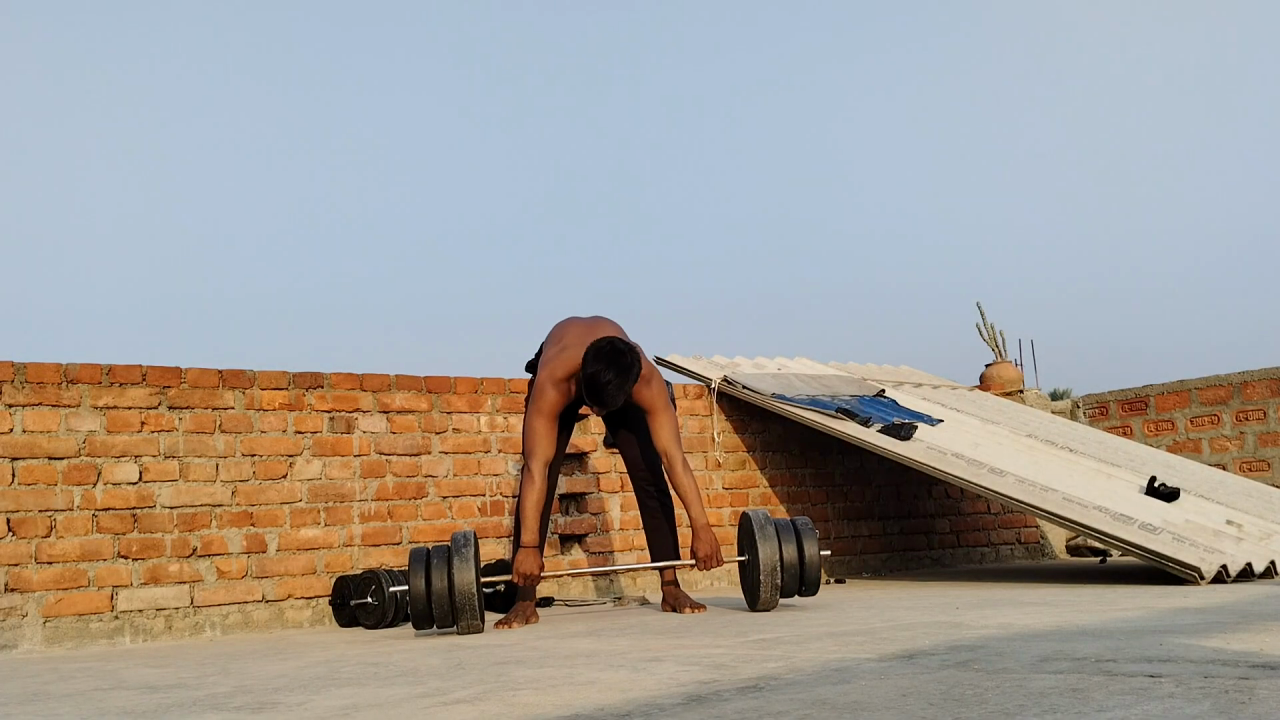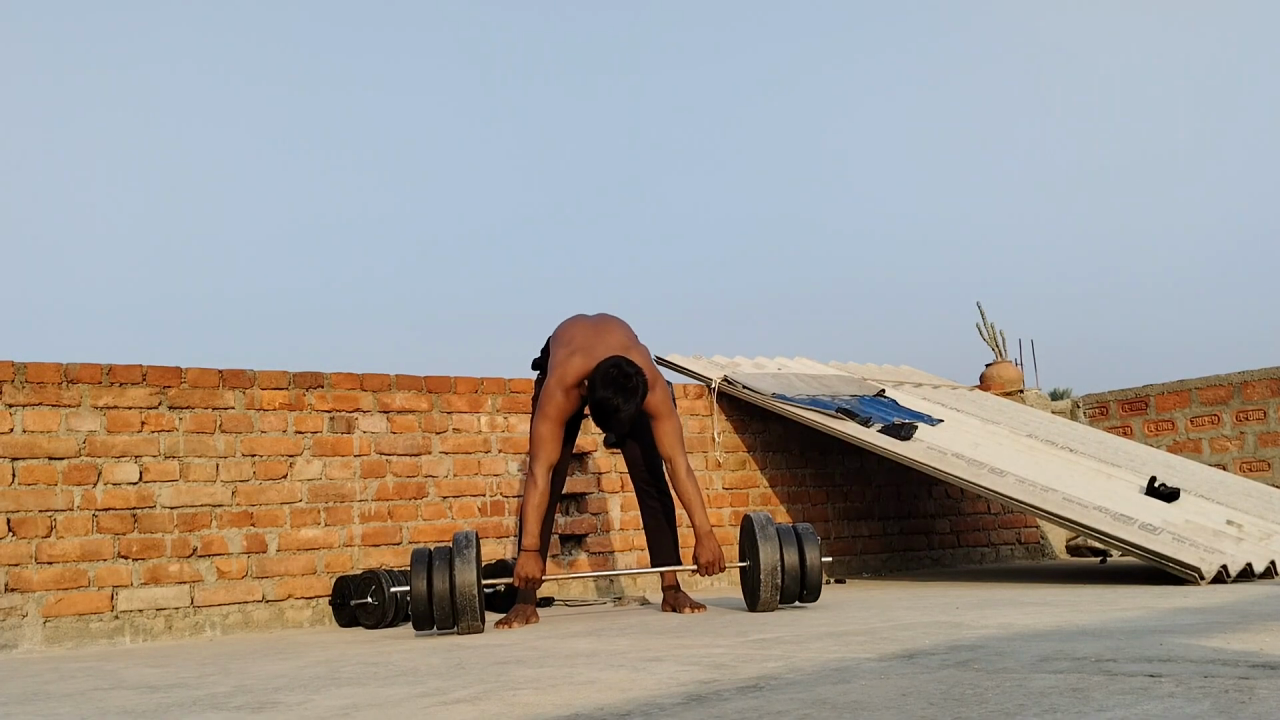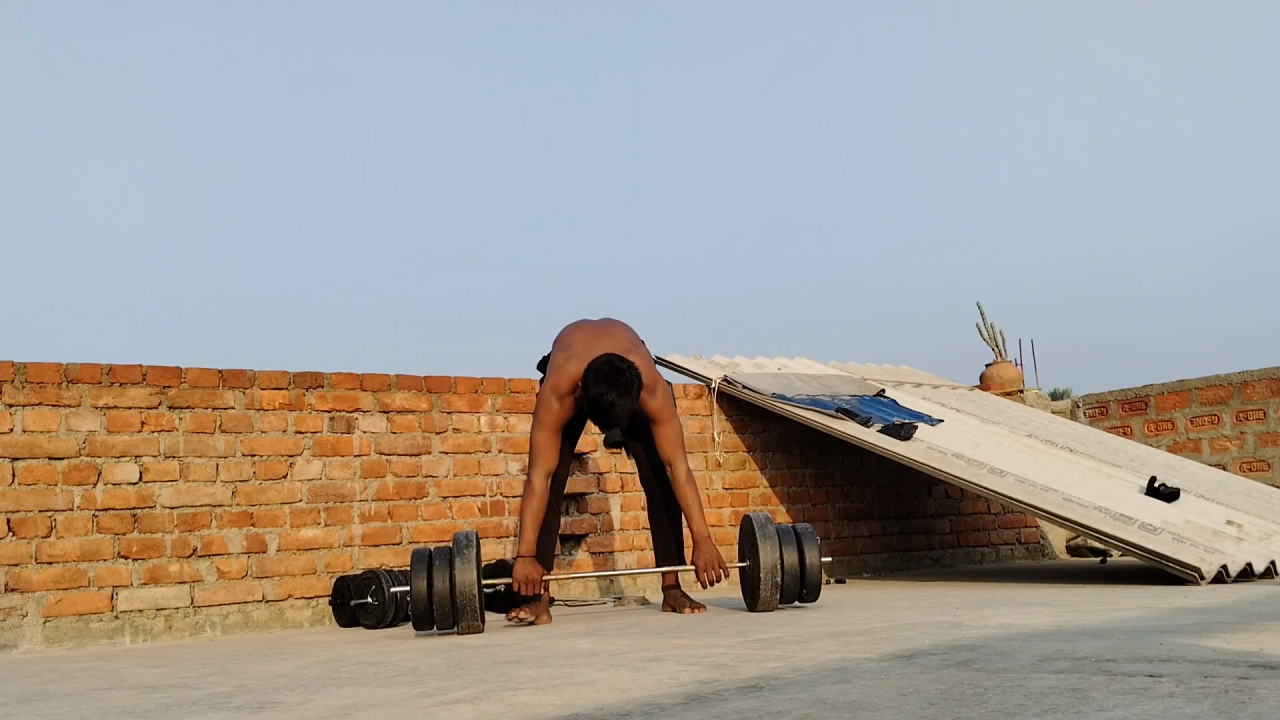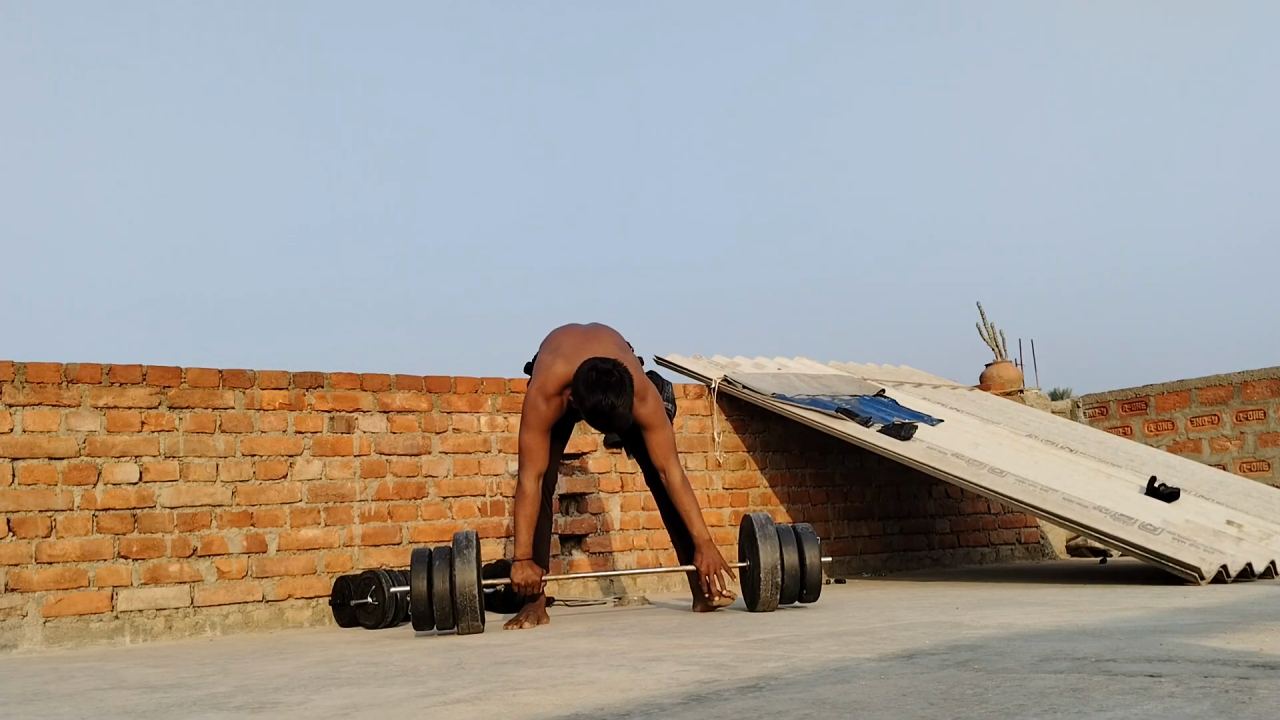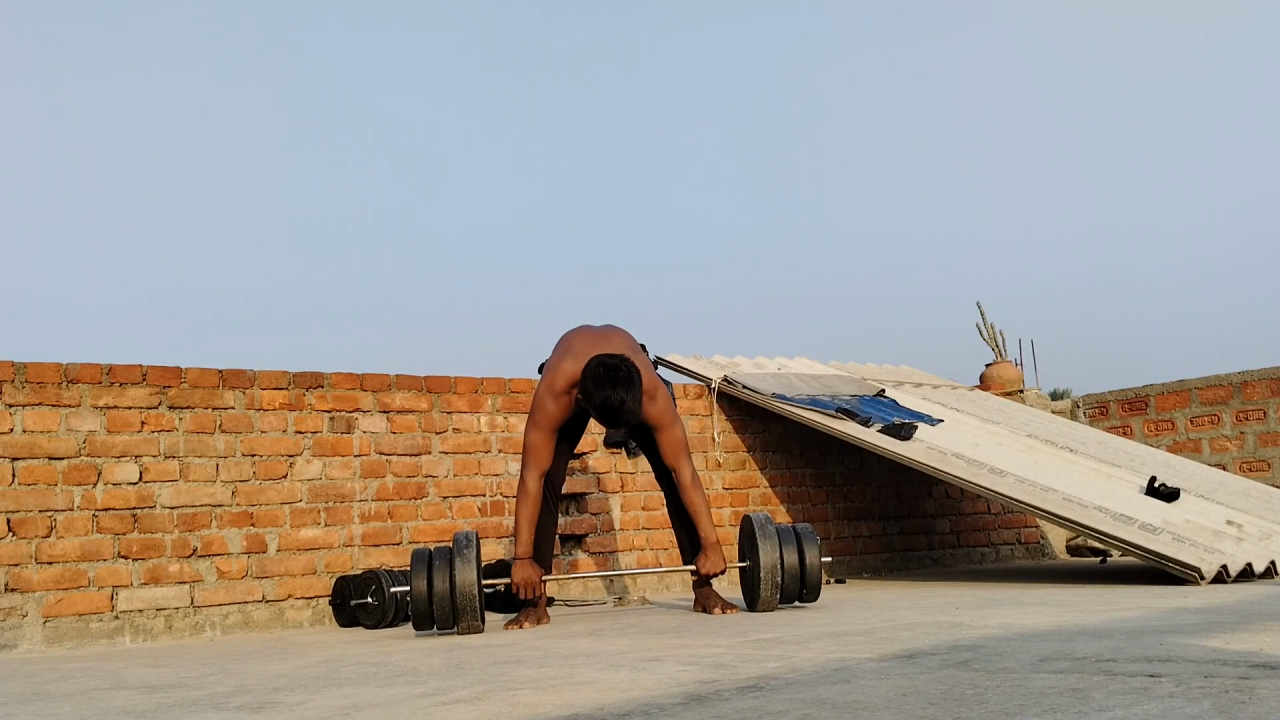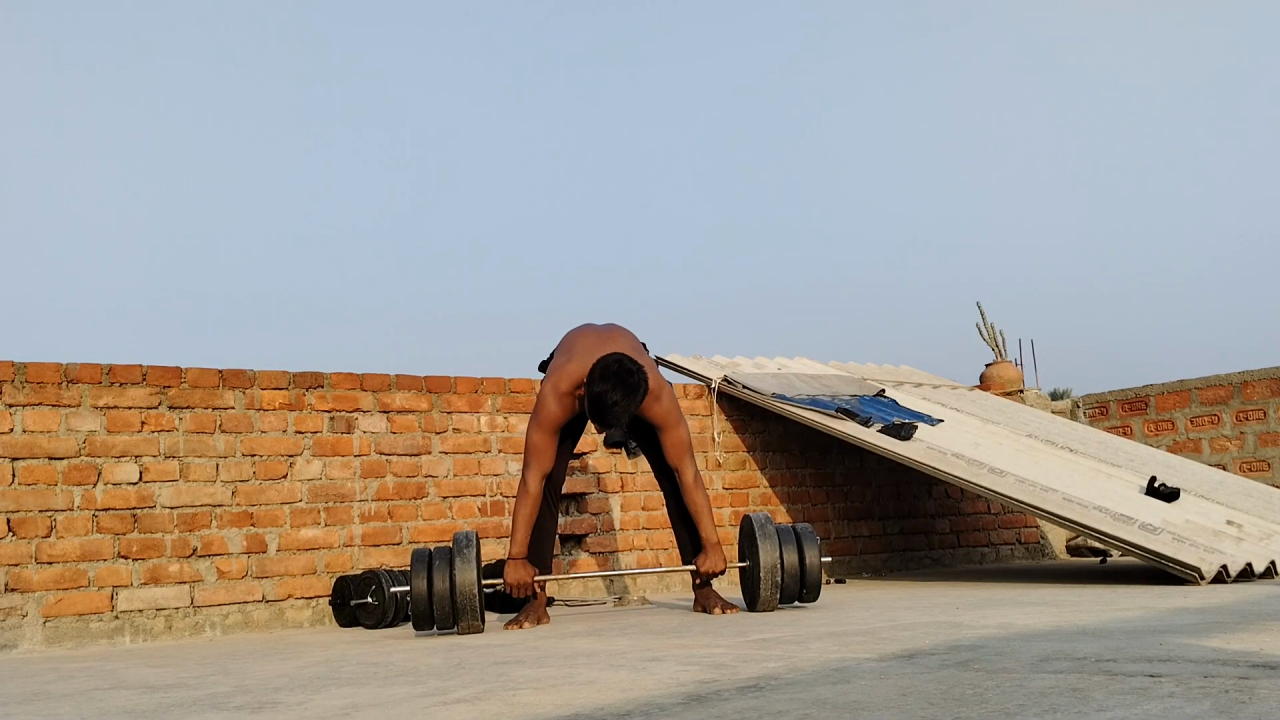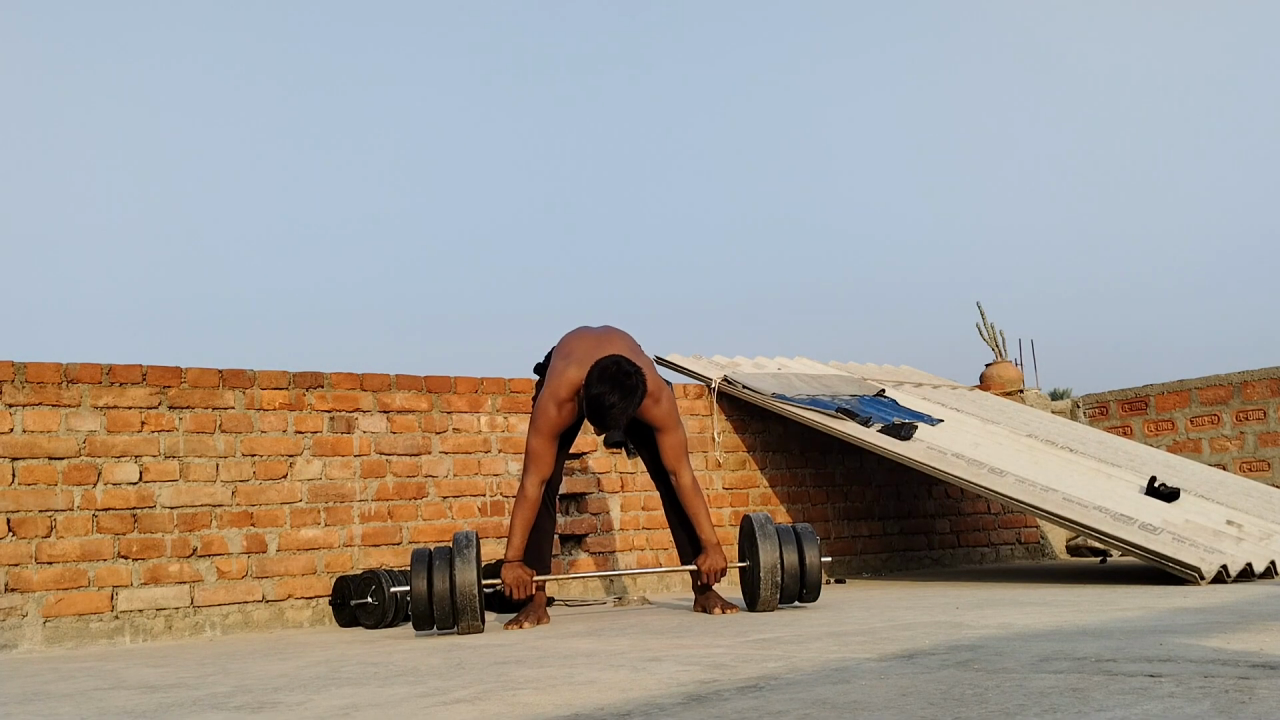
dt=0.3s
person 1, frame 1
left shoulder: (647, 381)
right shoulder: (553, 382)
left elbow: (673, 458)
right elbow: (536, 468)
left wrist: (701, 529)
right wrist: (528, 546)
left hip: (620, 376)
right hip: (560, 371)
left knee: (648, 472)
right knee: (544, 474)
left ankle: (671, 588)
right ankle: (525, 600)
person 1, frame 2
left shoulder: (652, 385)
right shoulder: (561, 386)
left elbow: (678, 463)
right elbow: (540, 472)
left wrist: (704, 534)
right wrist: (529, 550)
left hip: (622, 363)
left knee: (650, 473)
right knee: (552, 476)
left ankle: (671, 588)
right ankle: (526, 600)
person 1, frame 3
left shoulder: (652, 387)
right shoulder: (558, 393)
left elbow: (677, 466)
right elbow: (539, 477)
left wrist: (703, 540)
right wrist: (525, 555)
left hip: (627, 376)
right hip: (571, 375)
left knee: (658, 475)
right knee: (551, 478)
left ankle: (671, 586)
right ankle: (538, 596)
person 1, frame 4
left shoulder: (642, 392)
right shoulder: (545, 393)
left elbow: (670, 471)
right elbow: (529, 479)
left wrist: (704, 544)
right wrist: (522, 558)
left hip: (616, 372)
right hip: (559, 379)
left knee: (656, 472)
right knee: (543, 480)
left ankle: (700, 584)
right ankle: (535, 601)
person 1, frame 5
left shoulder: (653, 392)
right shoulder: (555, 392)
left elbow: (683, 471)
right elbow: (531, 478)
left wrist: (711, 546)
right wrist: (523, 558)
left hip: (631, 379)
right hip: (571, 383)
left knee: (671, 475)
right knee: (547, 480)
left ankle: (703, 588)
right ankle: (536, 599)
person 1, frame 6
left shoulder: (657, 393)
right shoulder: (558, 393)
left elbow: (686, 471)
right elbow: (533, 478)
left wrist: (712, 545)
right wrist: (517, 558)
left hip: (631, 376)
right hip: (573, 375)
left knee: (672, 476)
right knee: (548, 480)
left ankle: (702, 588)
right ankle: (536, 599)
person 1, frame 7
left shoulder: (655, 394)
right shoulder: (558, 397)
left elbow: (681, 474)
right elbow: (533, 482)
left wrist: (711, 546)
right wrist: (513, 560)
left hip: (629, 378)
right hip: (562, 375)
left knee: (666, 476)
right knee: (546, 480)
left ankle: (702, 588)
right ankle: (536, 599)
